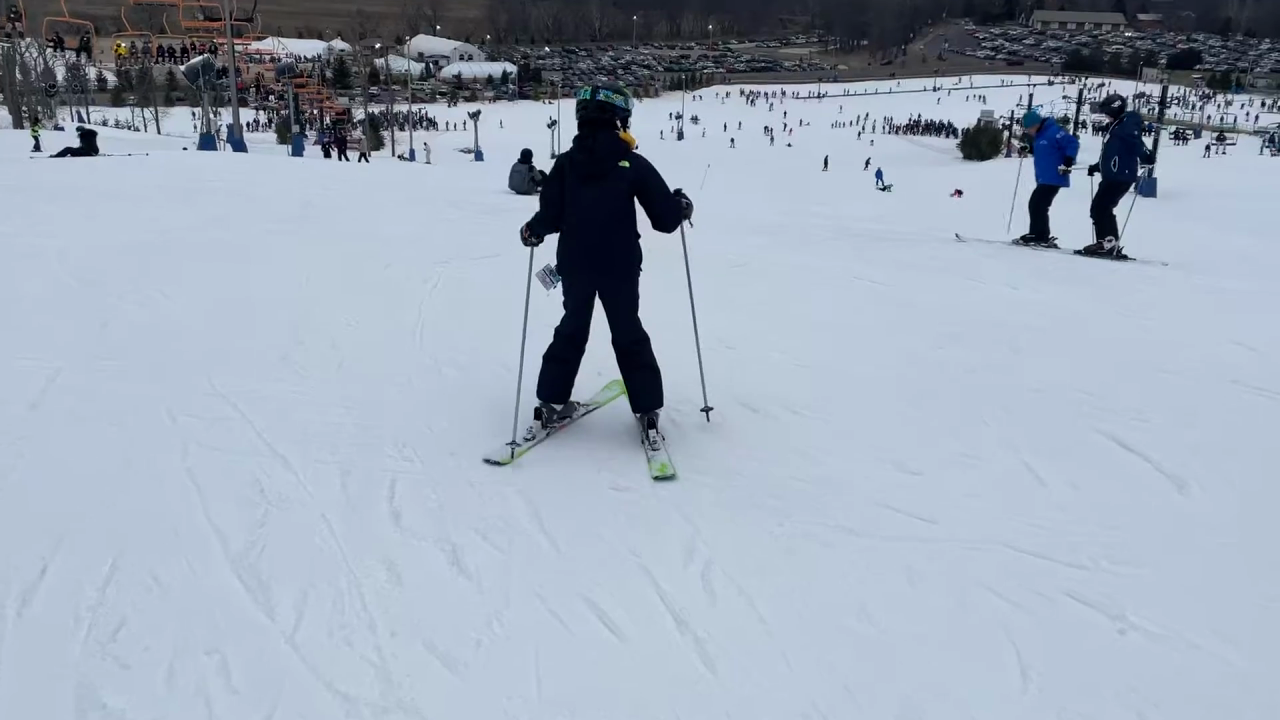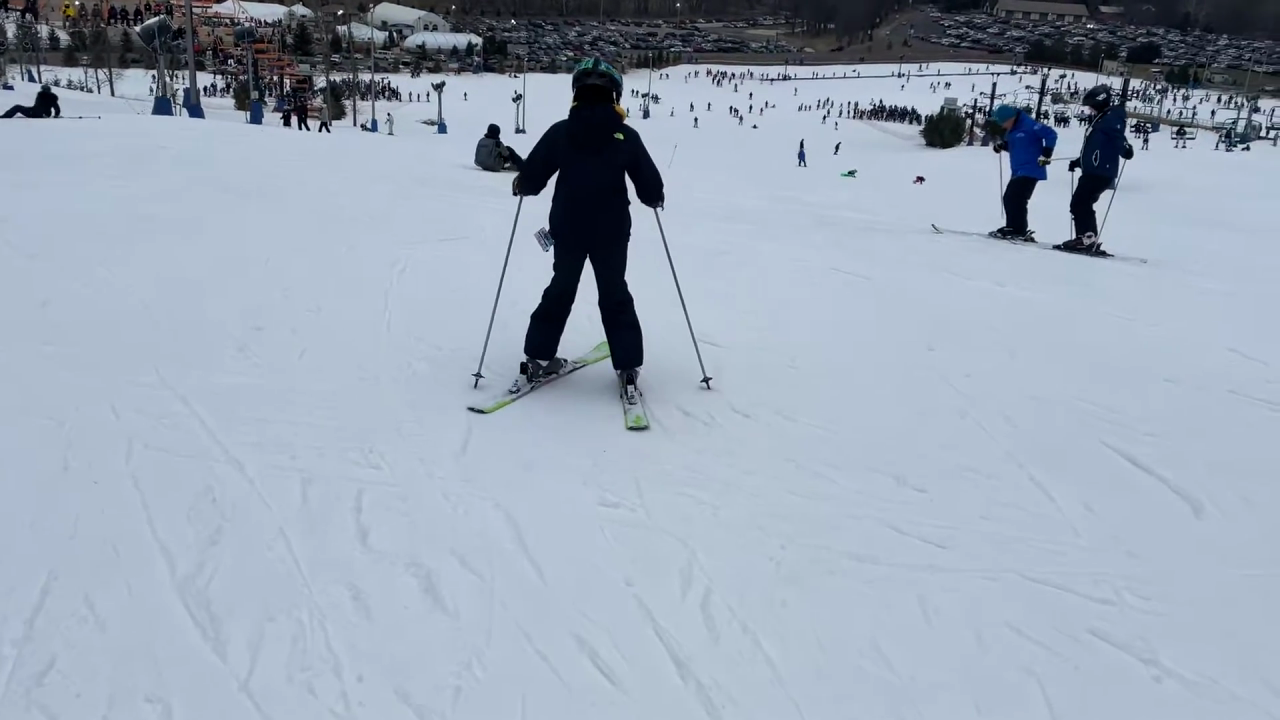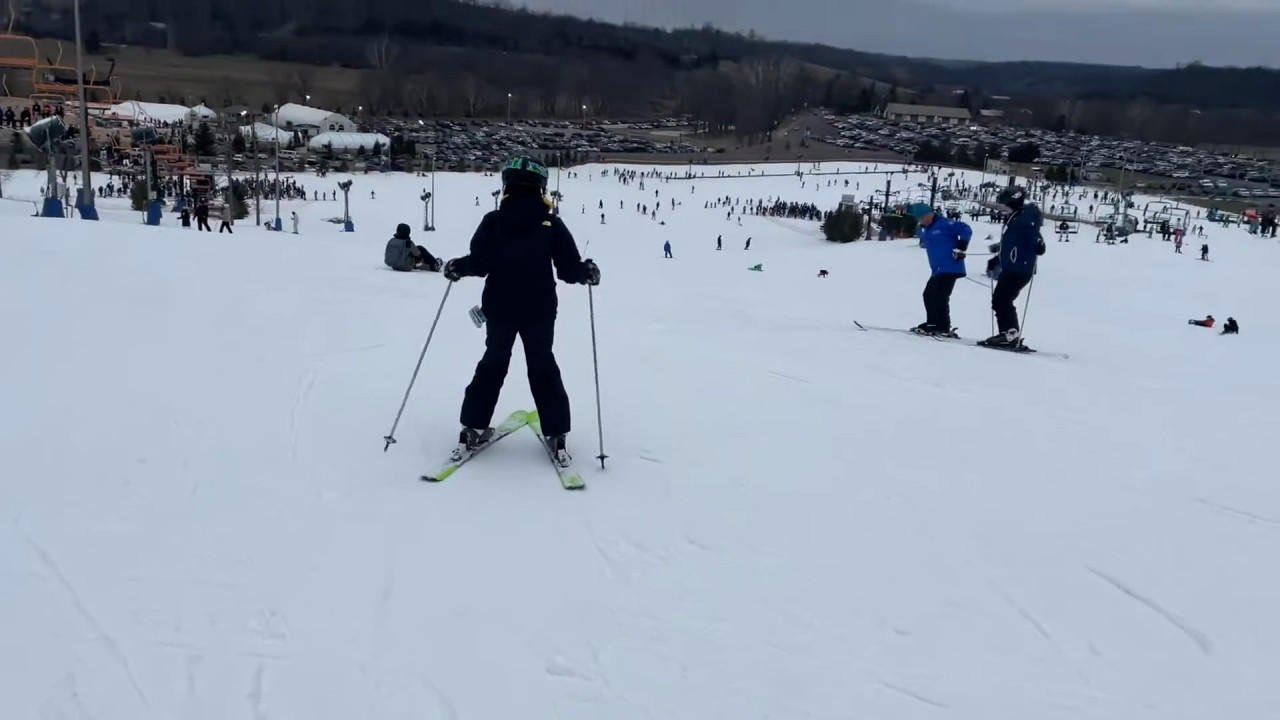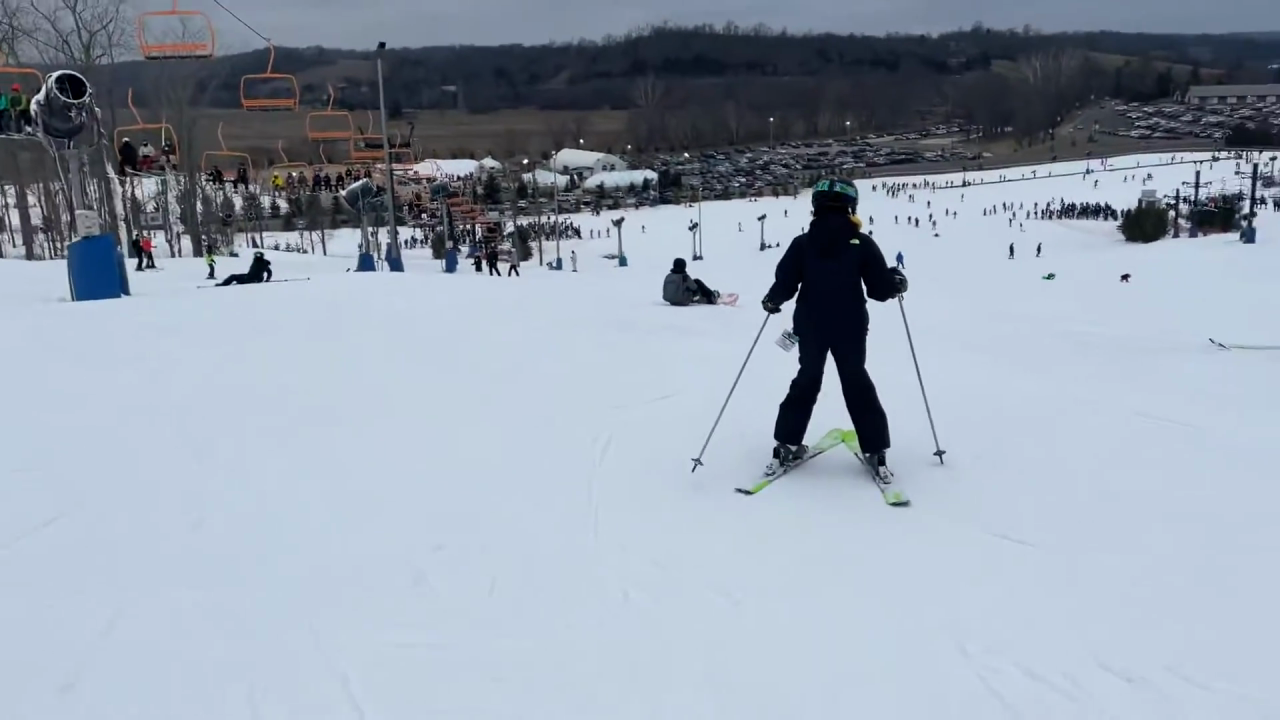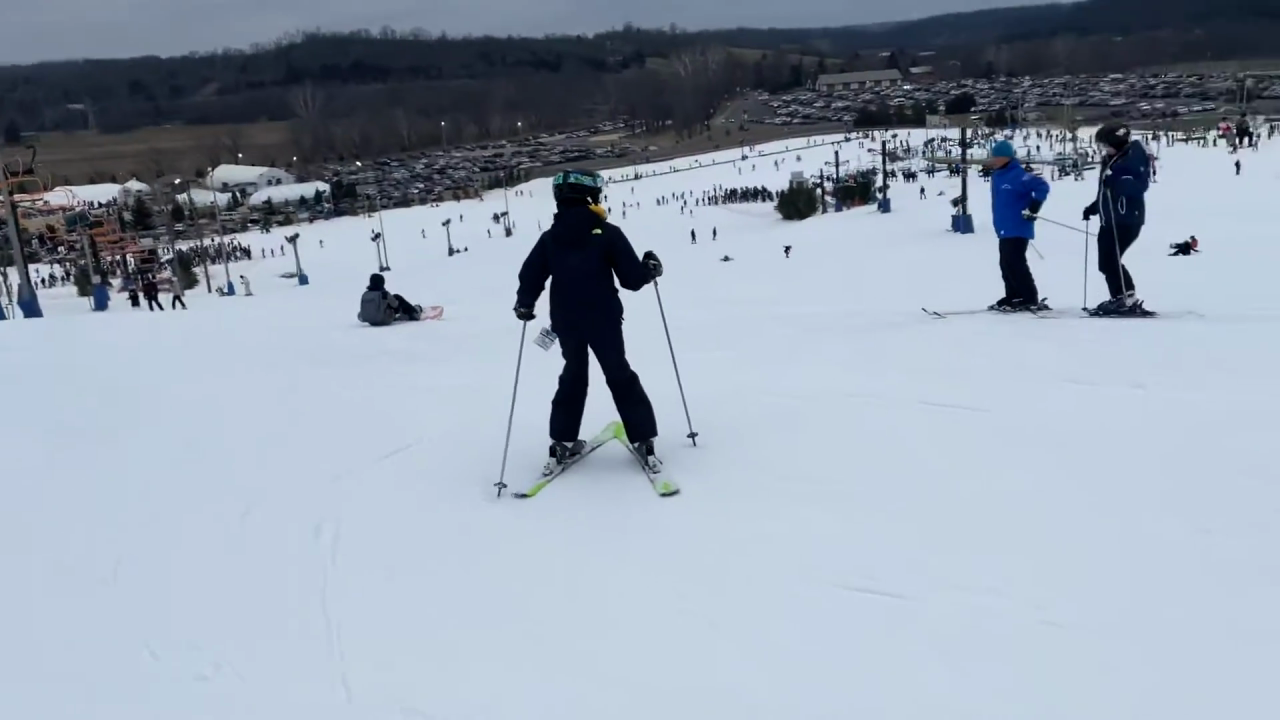
dt=1s
person 1, frame 1
left shoulder: (566, 162)
right shoulder: (634, 164)
left elbow: (551, 215)
right elbow: (665, 217)
left wrist: (532, 231)
right wrist: (682, 208)
left hip: (574, 265)
right hip: (620, 267)
left knee: (571, 330)
right knee: (629, 335)
left ankle: (552, 402)
right ankle: (647, 410)
person 1, frame 2
left shoulder: (560, 132)
right shoulder: (626, 136)
left elbow: (531, 178)
right elbow: (650, 186)
left wrist: (520, 185)
right wrist: (655, 199)
left hip: (568, 230)
right hip: (611, 232)
left knee: (560, 290)
right knee: (615, 296)
left ankle: (538, 358)
right ankle: (628, 368)
person 1, frame 3
left shoulder: (494, 220)
right shoulder: (552, 224)
left elbow: (480, 263)
right elbow: (569, 268)
left wrist: (456, 267)
right wrist: (589, 272)
left hip: (500, 308)
right hip: (540, 310)
left knee: (493, 364)
right knee: (543, 368)
left ankle: (473, 429)
right ankle: (556, 435)
person 1, frame 4
left shoulder: (802, 242)
right shoulder: (861, 243)
left elbow: (785, 283)
right elbow: (880, 289)
left wrist: (772, 300)
right wrist: (897, 283)
left hip: (810, 327)
right hip: (849, 328)
left knee: (806, 382)
right knee: (857, 385)
left ankle: (787, 445)
right ankle: (875, 452)
person 1, frame 5
left shoulder: (549, 238)
right shoulder: (608, 233)
left elbow: (530, 278)
right elbow: (632, 278)
left wrist: (524, 304)
right wrist: (650, 269)
left hip: (566, 323)
right hip: (604, 321)
left knee: (573, 376)
right knee: (620, 376)
left ankle: (562, 442)
right ankle: (644, 440)
